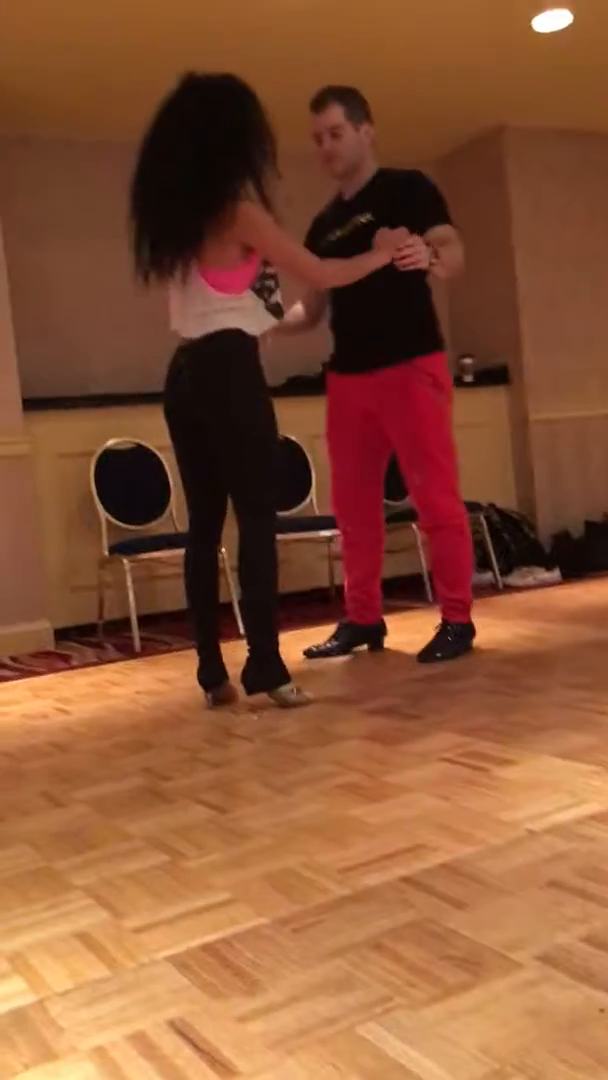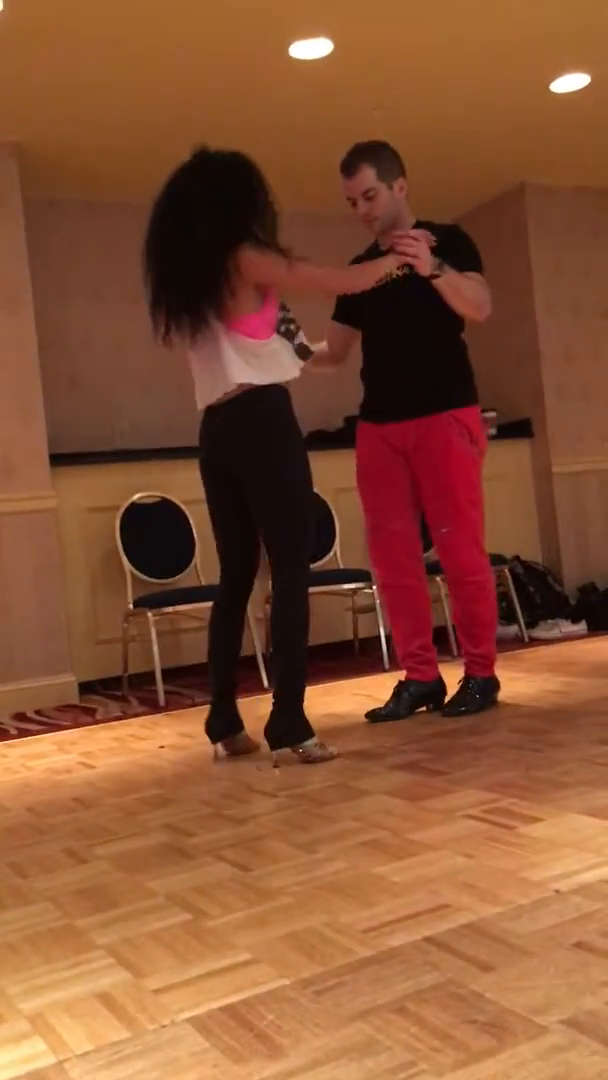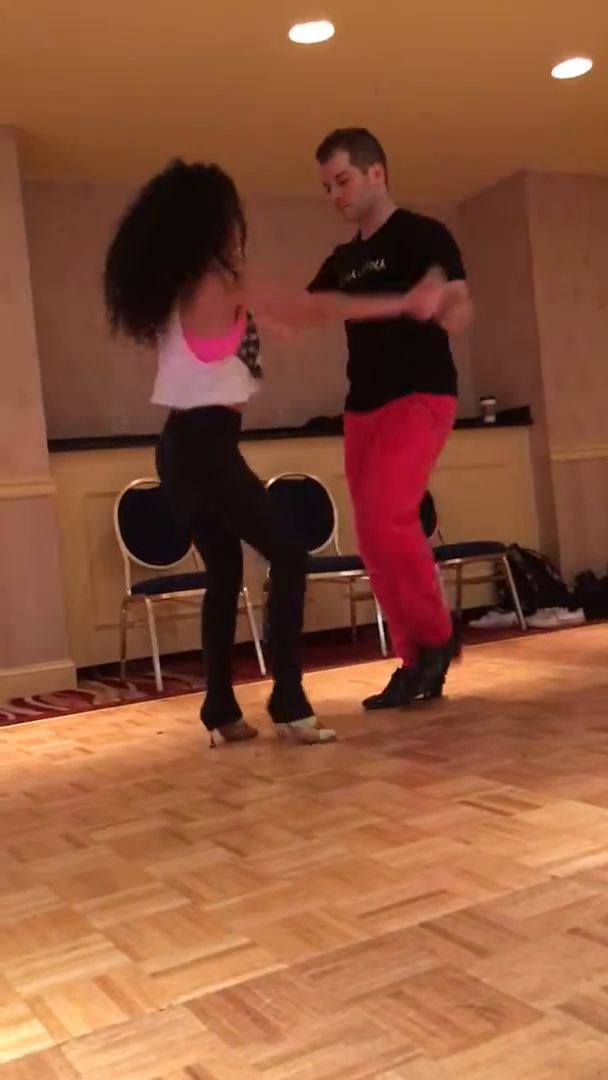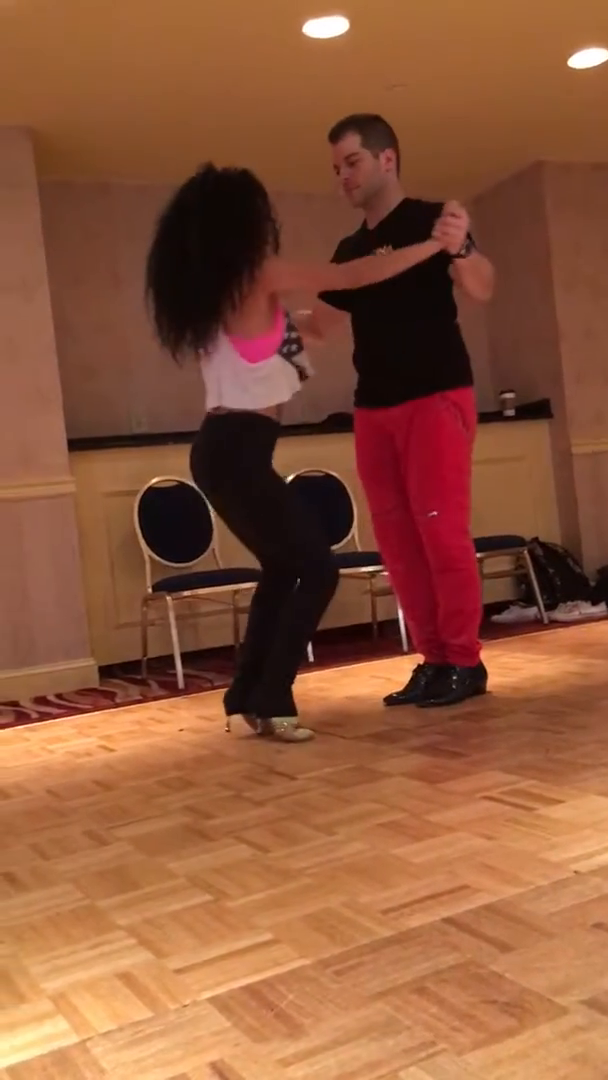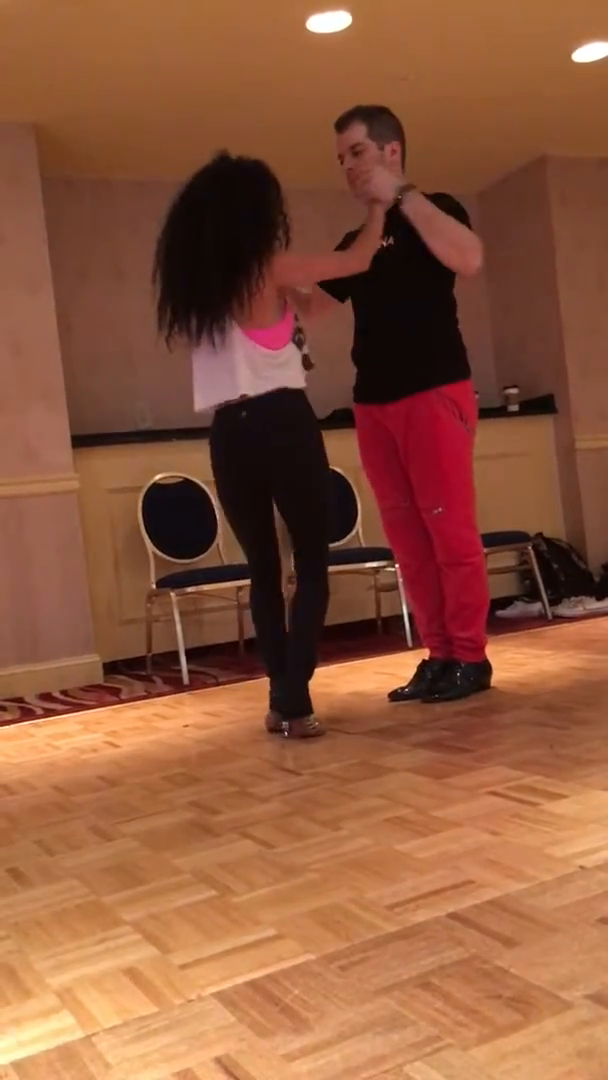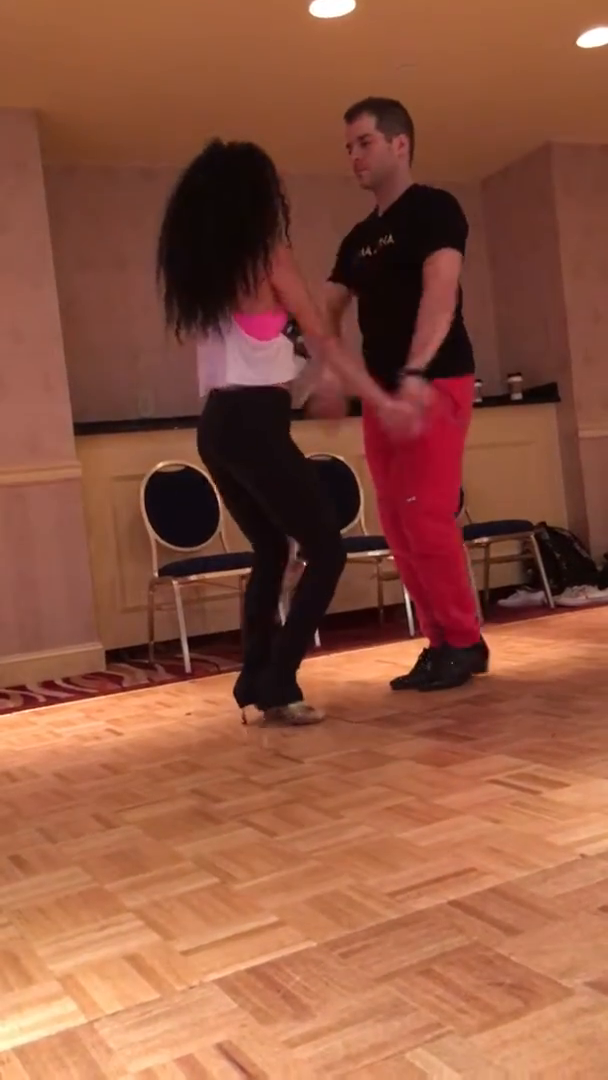
dt=0.7s
person 1, frame 1
left shoulder: (173, 211)
right shoulder: (238, 207)
right elbow: (321, 275)
right wrist: (380, 255)
left hip: (183, 375)
right hip: (227, 370)
left knee: (203, 525)
right knee: (256, 517)
left ankle: (211, 670)
right ankle: (265, 667)
person 1, frame 2
left shoulder: (184, 277)
right shoulder: (246, 259)
right elbow: (342, 283)
right wrist: (398, 257)
left hip: (215, 430)
right hip: (261, 421)
left knee: (234, 577)
right knee: (290, 572)
left ankle: (224, 721)
right ankle: (288, 721)
person 1, frame 3
left shoulder: (165, 286)
right shoulder: (220, 281)
right elbow: (311, 309)
right wrist: (406, 302)
left hip: (178, 445)
right hip: (207, 444)
left knee: (225, 573)
right knee: (288, 560)
left ankle: (222, 710)
right ankle: (289, 702)
person 1, frame 4
left shoulder: (203, 288)
right shoulder: (259, 275)
right elbow: (357, 277)
right wrist: (435, 244)
left hip: (216, 447)
right hip: (240, 449)
left knee: (282, 567)
right knee: (318, 569)
left ankle: (249, 692)
right ankle: (270, 699)
person 1, frame 5
left shoulder: (197, 280)
right shoulder: (271, 267)
right elbow: (358, 260)
right wrist: (377, 209)
left hip: (228, 433)
right hip: (283, 422)
left knee: (263, 569)
right knee: (311, 563)
left ankle: (281, 696)
right ankle: (293, 700)
person 1, frame 6
left shoulder: (199, 268)
right shoulder: (266, 257)
right elbow: (322, 336)
left wrist: (313, 384)
right wrist: (379, 396)
left hip: (216, 424)
right hip: (255, 421)
left knee: (270, 553)
right knee: (325, 550)
left ankle: (256, 683)
right ankle: (277, 683)
person 2, frame 1
left shoulder: (408, 188)
right shoulder: (324, 225)
left elbow: (453, 255)
right elbow: (313, 306)
left wrist: (427, 255)
left hip: (412, 365)
right hip: (348, 375)
left knee: (434, 493)
right knee: (353, 499)
left ankle: (456, 620)
right ankle: (363, 618)
person 2, frame 2
left shoulder: (447, 240)
right shoulder: (358, 271)
left elbow: (479, 307)
right elbow: (335, 349)
left wrist: (432, 267)
left hip: (445, 415)
right hip: (378, 425)
left knee: (459, 546)
right knee: (392, 553)
left ankle: (481, 673)
right ankle: (420, 678)
person 2, frame 3
left shoulder: (422, 233)
right shoulder: (344, 259)
left elbow: (461, 315)
left wrist: (441, 304)
left hip: (420, 397)
right hip: (363, 408)
left knee: (386, 511)
right knee: (373, 538)
left ankle: (436, 634)
right ankle: (415, 662)
person 2, frame 4
left shoulder: (429, 220)
right shoulder: (349, 251)
left elbow: (483, 289)
right elbow: (318, 322)
left wrist: (461, 249)
left hip: (436, 398)
right hip: (373, 408)
left knee: (442, 529)
right knee: (396, 537)
left ankle: (465, 661)
right ankle: (434, 659)
person 2, frame 5
left shoulder: (432, 210)
right shoulder: (355, 236)
left elbow: (468, 259)
right elbow: (312, 302)
left wrist: (400, 196)
left hip: (435, 390)
right hip: (375, 401)
left knee: (449, 526)
right knee: (405, 533)
left ankle: (469, 658)
right ankle: (439, 654)
person 2, frame 6
left shoulder: (434, 208)
right shoulder: (358, 237)
left elbow: (441, 290)
right elbow: (325, 310)
left wrist: (415, 370)
left hip: (434, 383)
right hip: (382, 391)
left knee: (425, 513)
right knee: (398, 526)
left ankle: (465, 640)
right ankle: (440, 643)
